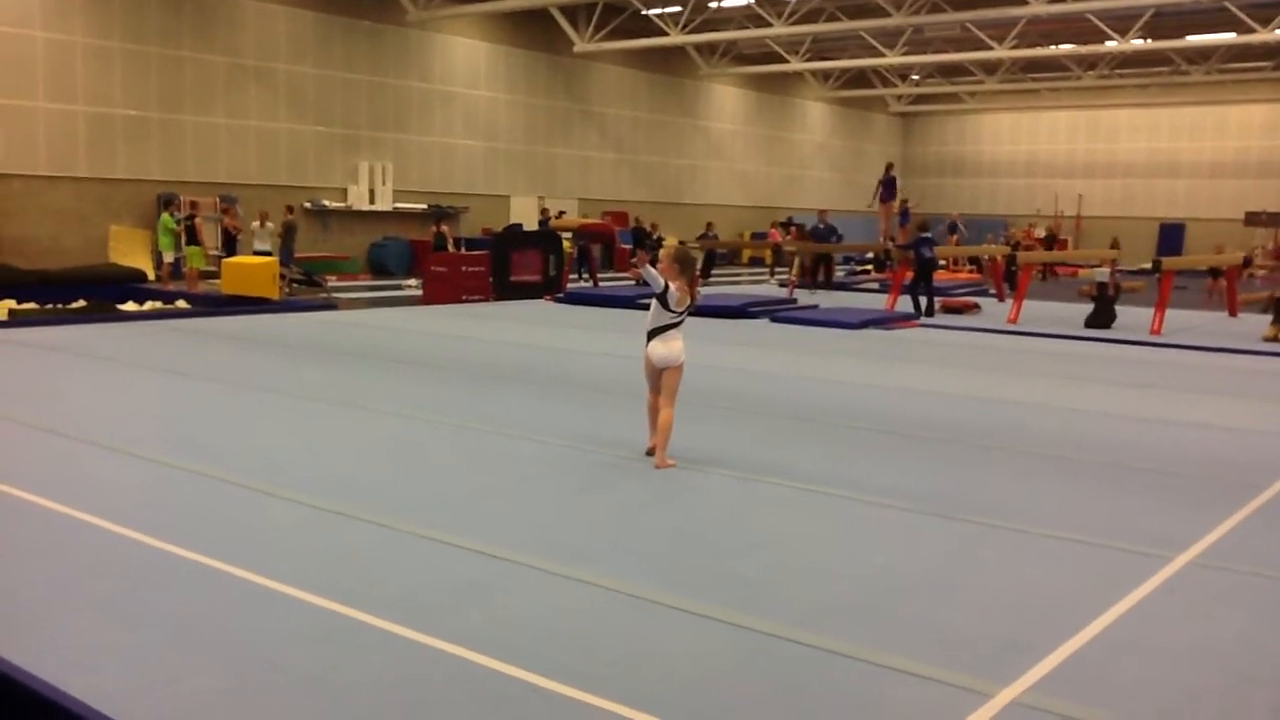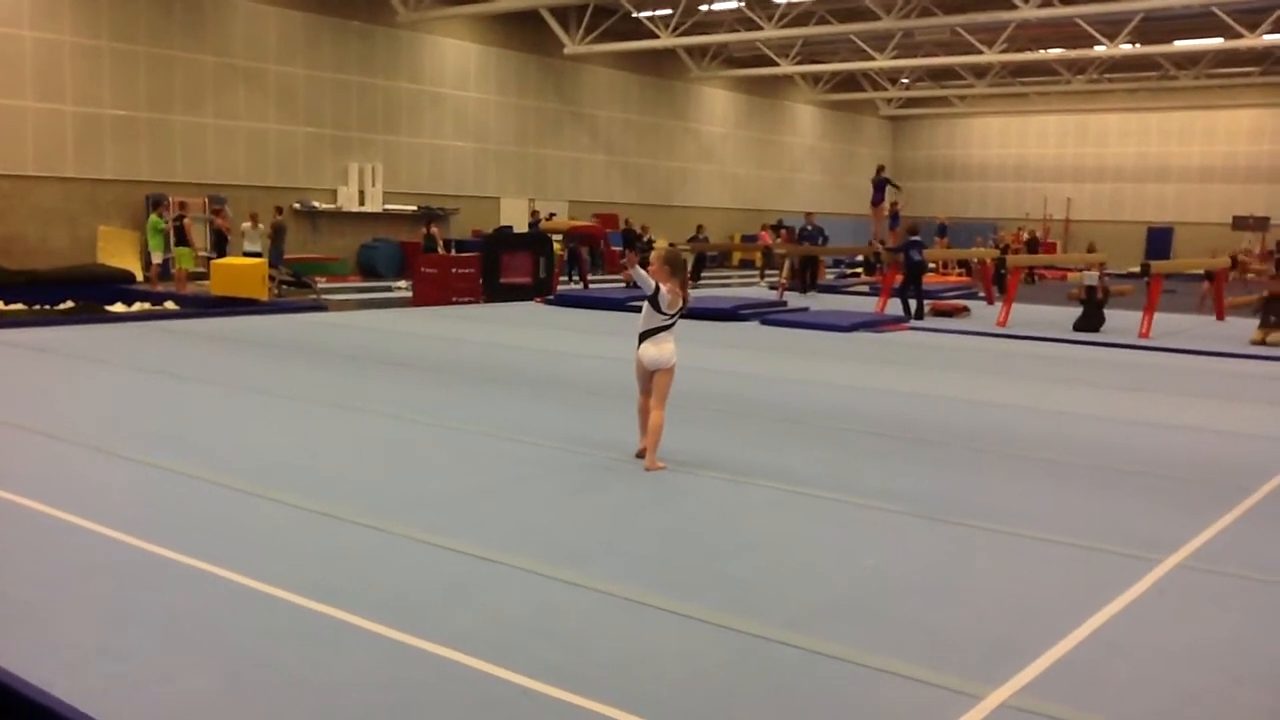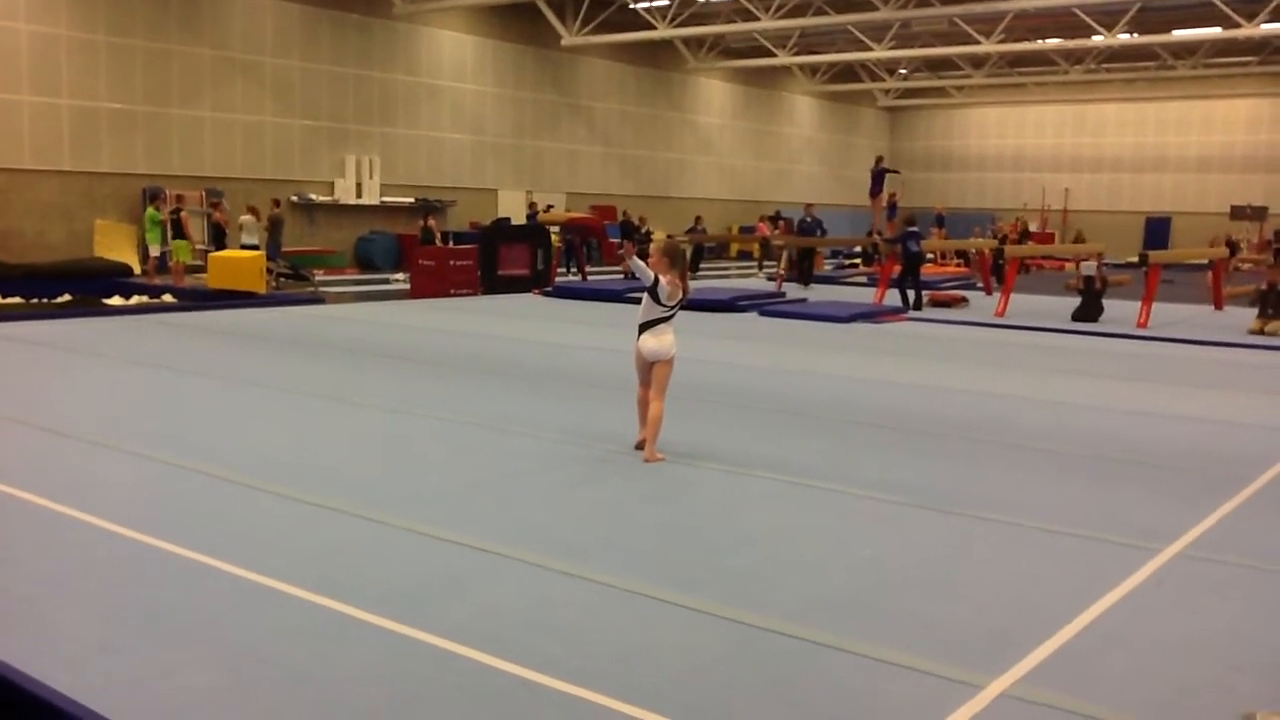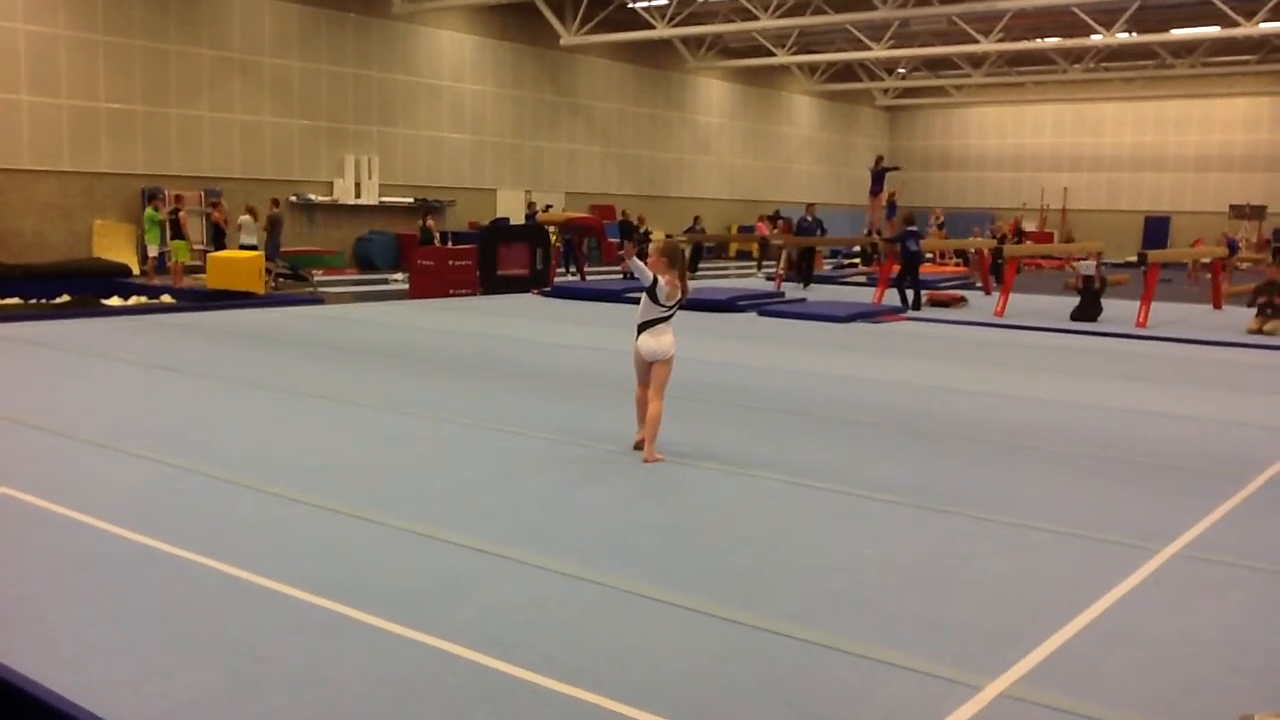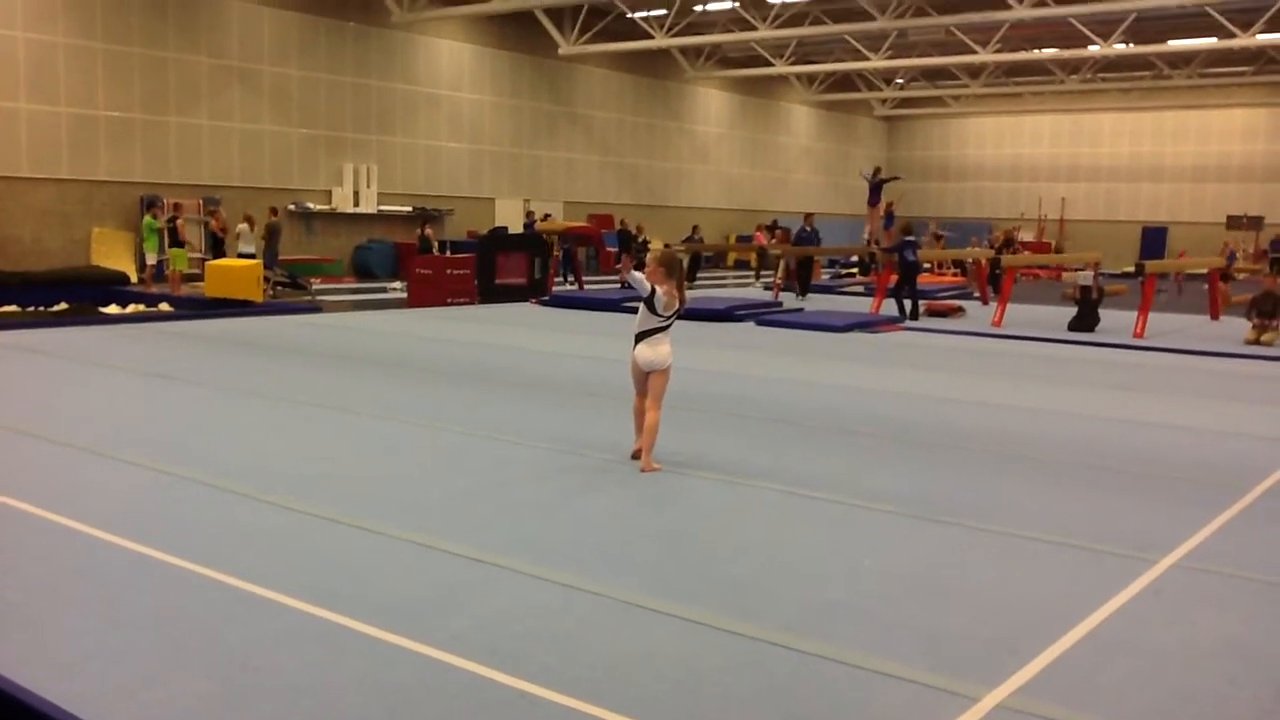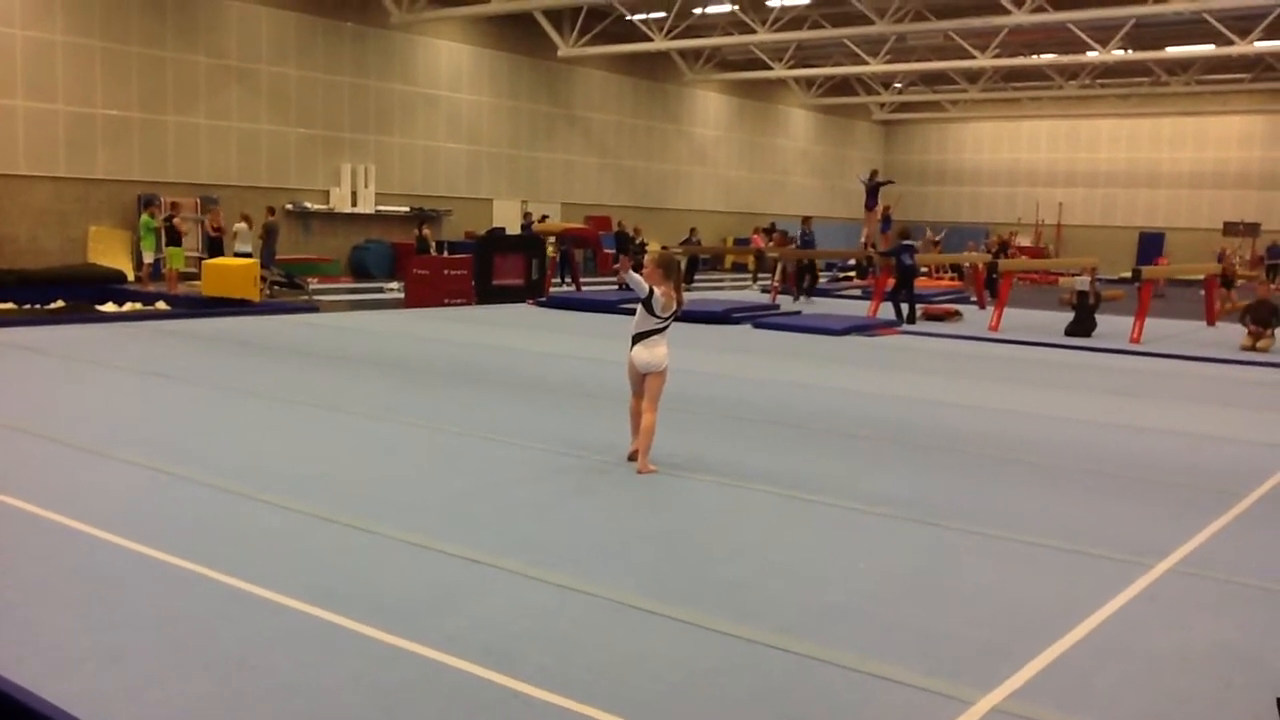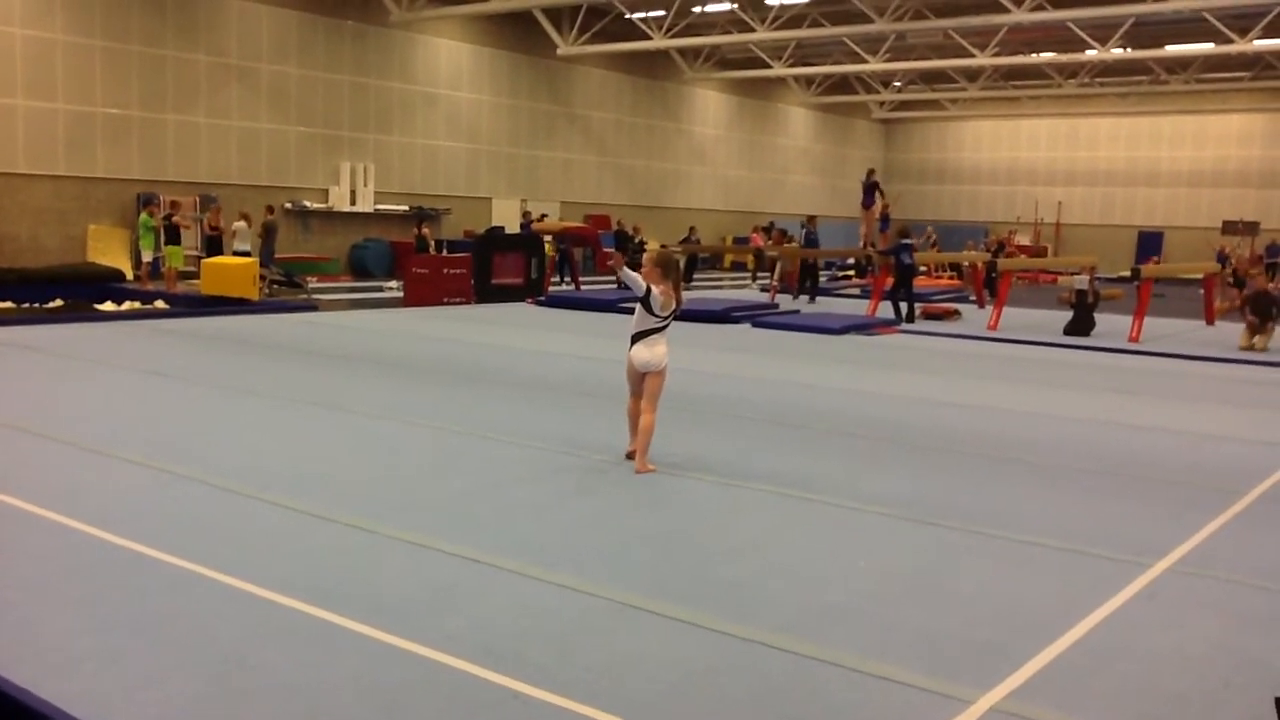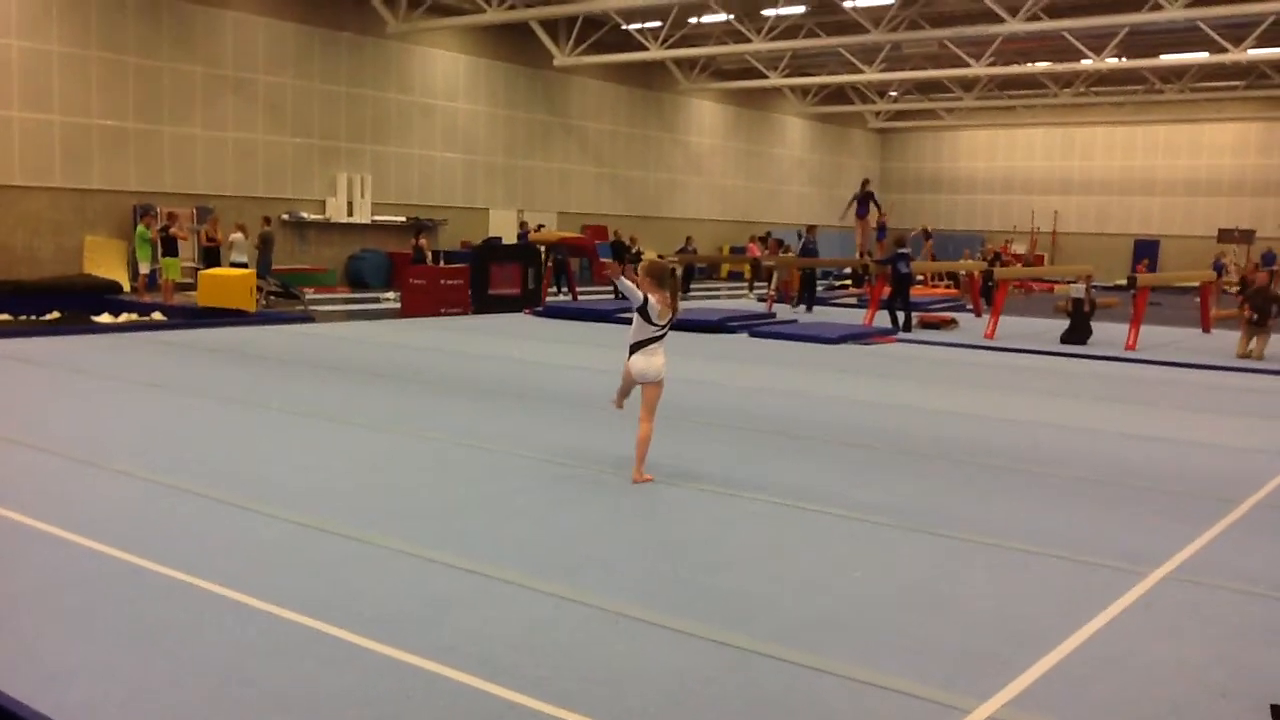
dt=0.3s
person 1, frame 1
left shoulder: (667, 290)
right shoulder: (687, 292)
left elbow: (656, 281)
left wrist: (644, 267)
right wrist: (644, 271)
left hip: (656, 347)
right hip: (675, 350)
left knee: (654, 394)
right knee: (667, 404)
left ankle: (653, 441)
right ankle: (661, 456)
person 1, frame 2
left shoulder: (659, 292)
right shoulder: (679, 294)
left elbow: (646, 282)
left wrist: (634, 268)
right wrist: (636, 272)
left hip: (648, 349)
right hip: (667, 352)
left knee: (644, 396)
right knee: (658, 406)
left ankle: (644, 442)
right ankle: (651, 458)
person 1, frame 3
left shoulder: (658, 283)
right shoulder: (680, 286)
left elbow: (644, 272)
left wrist: (631, 258)
right wrist: (633, 262)
left hip: (647, 341)
right hip: (666, 344)
left knee: (644, 387)
right knee: (658, 397)
left ankle: (643, 433)
right ankle: (650, 449)
person 1, frame 4
left shoulder: (657, 283)
right shoulder: (679, 286)
left elbow: (644, 273)
left wrist: (631, 259)
right wrist: (632, 261)
left hip: (646, 341)
right hip: (665, 344)
left knee: (642, 387)
right knee: (656, 397)
left ankle: (641, 433)
right ankle: (649, 449)
person 1, frame 5
left shoulder: (655, 294)
right shoulder: (676, 296)
left elbow: (641, 284)
left wrist: (628, 272)
right wrist: (631, 273)
left hip: (643, 352)
right hip: (662, 354)
left knee: (640, 397)
right knee: (654, 407)
left ankle: (639, 441)
right ankle: (646, 459)
person 1, frame 6
left shoulder: (652, 295)
right shoulder: (674, 297)
left elbow: (639, 285)
left wrist: (626, 272)
right wrist: (629, 274)
left hip: (639, 353)
right hip: (659, 356)
left knee: (636, 398)
right knee: (650, 409)
left ankle: (635, 444)
right ankle: (643, 461)
person 1, frame 7
left shoulder: (650, 293)
right shoulder: (673, 296)
left elbow: (637, 284)
left wrist: (621, 270)
right wrist: (625, 271)
left hip: (638, 352)
right hip: (658, 355)
left knee: (635, 397)
right knee: (649, 409)
left ankle: (632, 444)
right ankle: (641, 461)
person 1, frame 8
left shoulder: (647, 302)
right shoulder: (670, 304)
left elbow: (633, 293)
left wrist: (619, 278)
right wrist: (629, 278)
left hip: (636, 362)
right hip: (656, 365)
left knee: (623, 391)
right knee: (646, 419)
left ankle: (618, 401)
right ankle: (638, 471)
